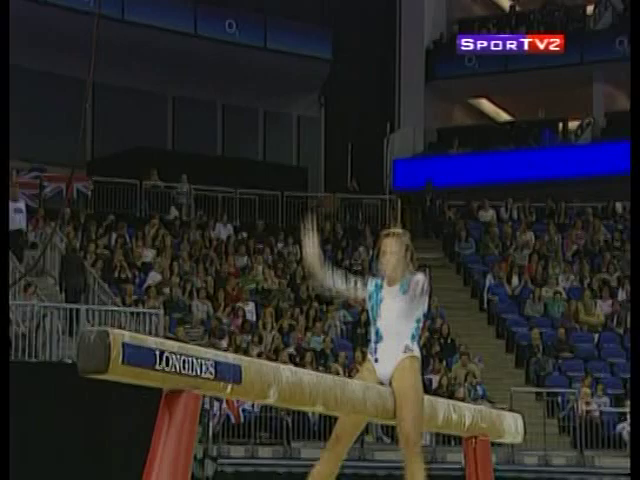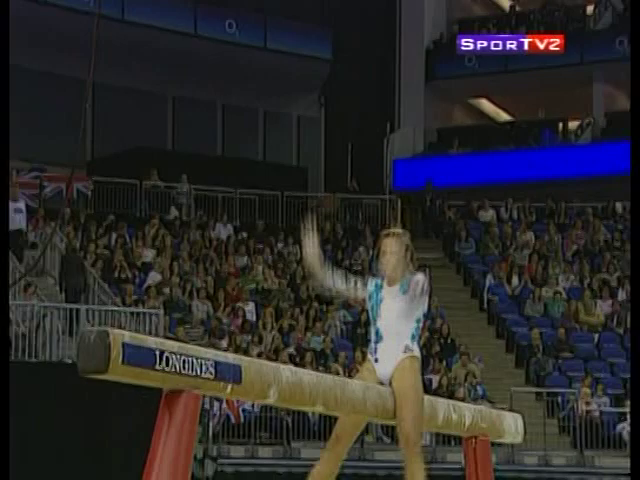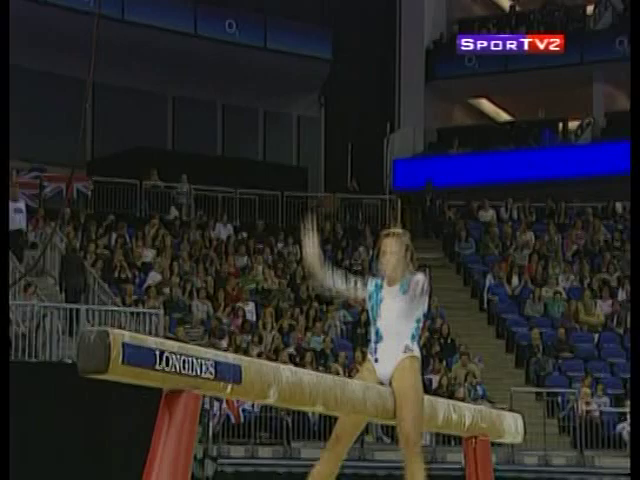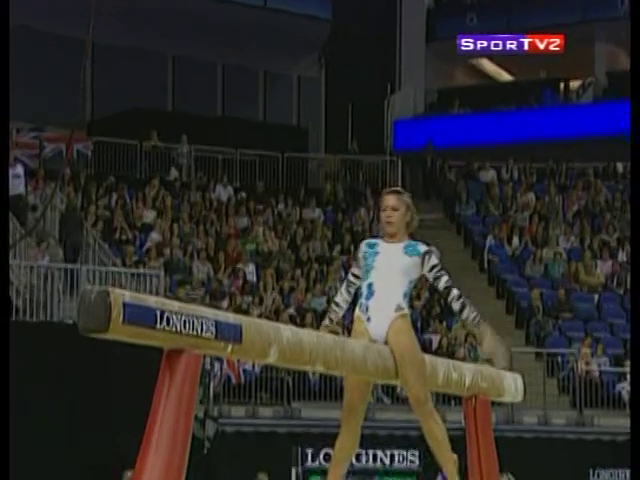
dt=0.5s
person 1, frame 1
left shoulder: (418, 282)
right shoulder: (372, 286)
left elbow: (415, 287)
right elbow: (339, 282)
left wrist: (398, 272)
right wrist: (315, 262)
left hip: (405, 362)
right hip: (373, 364)
left knee: (411, 442)
right knee: (339, 436)
person 1, frame 2
left shoulder: (418, 282)
right shoulder: (372, 286)
left elbow: (414, 287)
right elbow: (339, 282)
left wrist: (397, 269)
right wrist: (314, 262)
left hip: (405, 361)
right hip: (373, 364)
left knee: (410, 443)
right knee: (338, 437)
person 1, frame 3
left shoulder: (418, 282)
right shoulder: (372, 286)
left elbow: (413, 286)
right elbow: (337, 282)
left wrist: (398, 272)
right wrist: (314, 262)
left hip: (405, 362)
right hip: (374, 364)
left knee: (411, 444)
right knee: (338, 439)
person 1, frame 4
left shoulder: (421, 252)
right shoulder: (367, 247)
left elbow: (450, 290)
right elbow: (348, 287)
left wrist: (483, 330)
right wrist: (329, 321)
left hip: (396, 320)
right hip: (363, 324)
left knee: (422, 405)
right knee: (352, 410)
